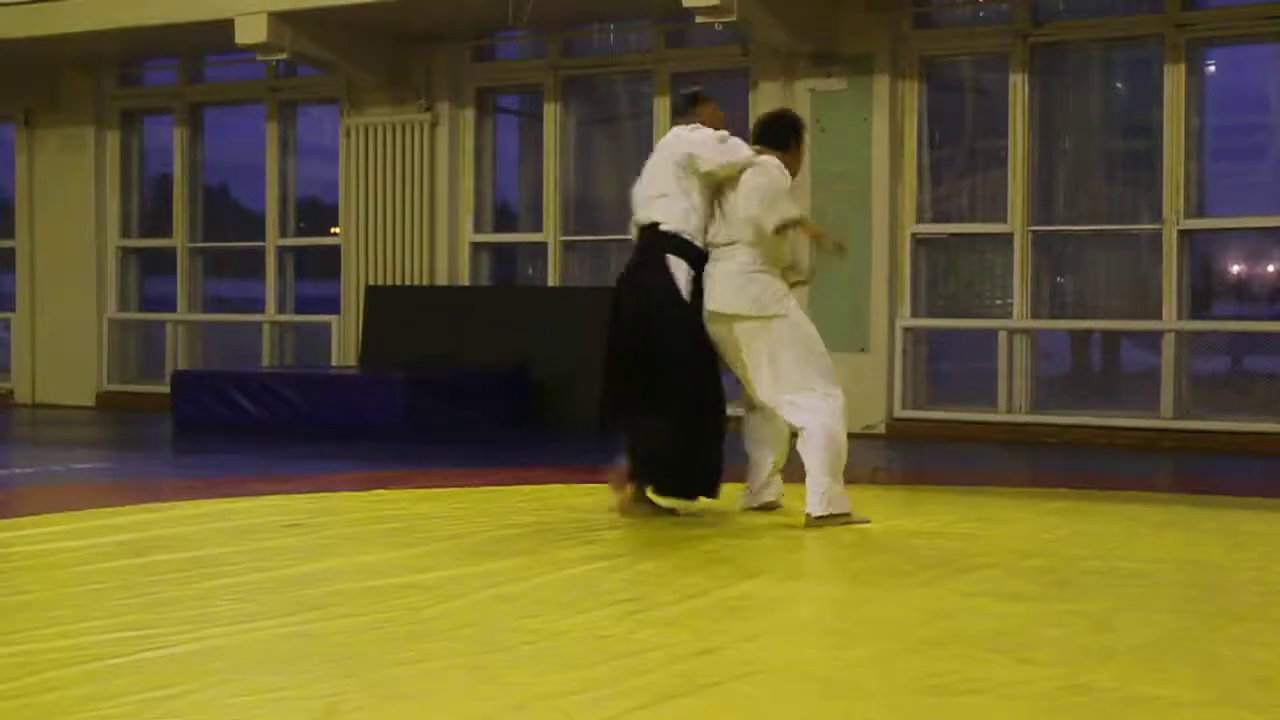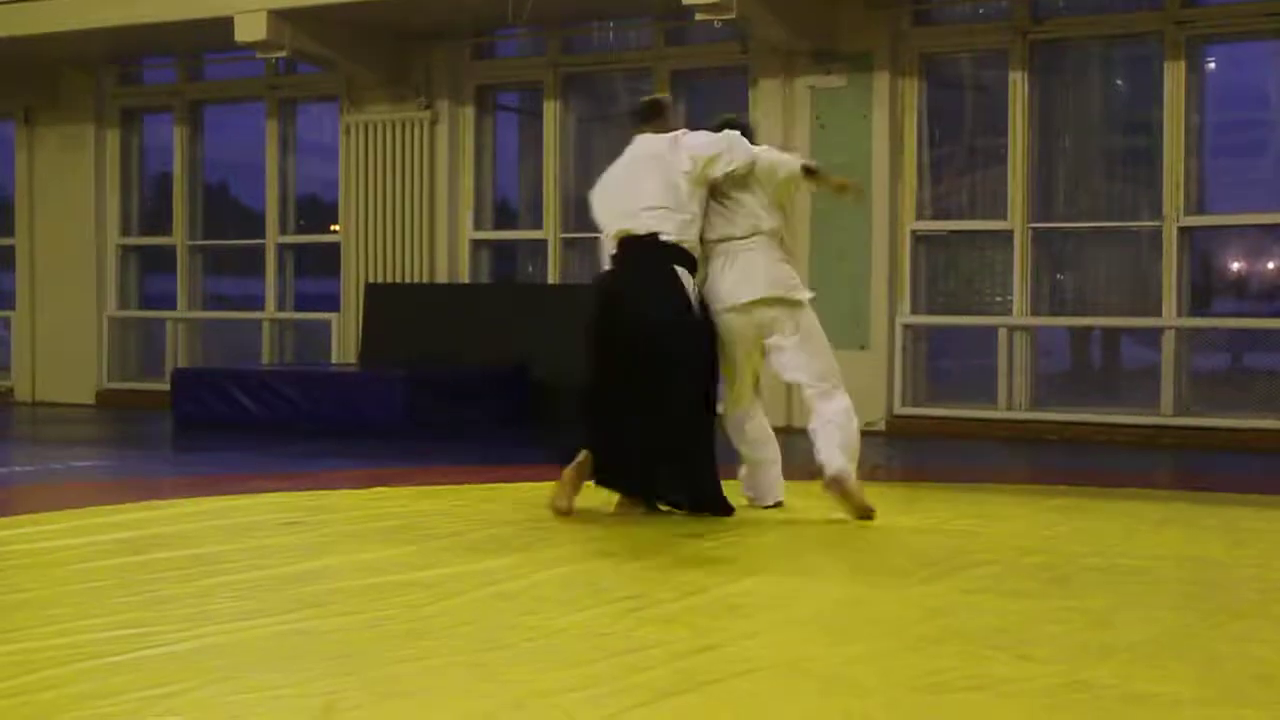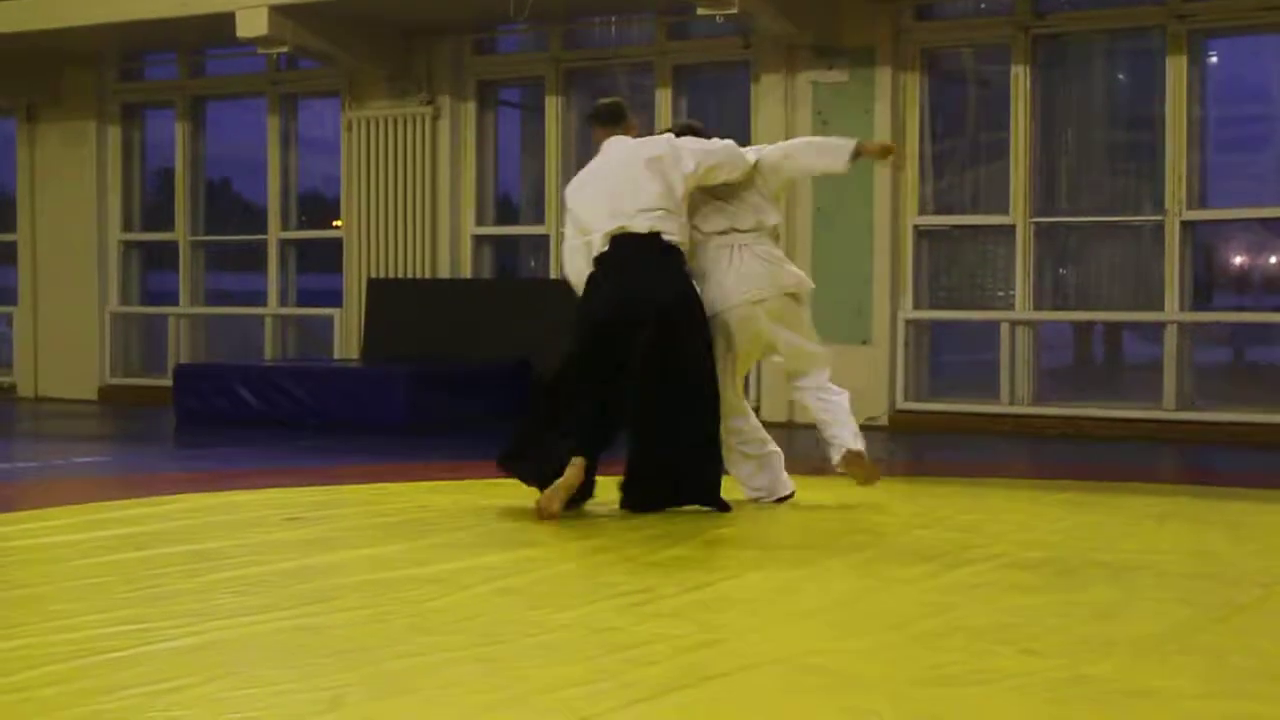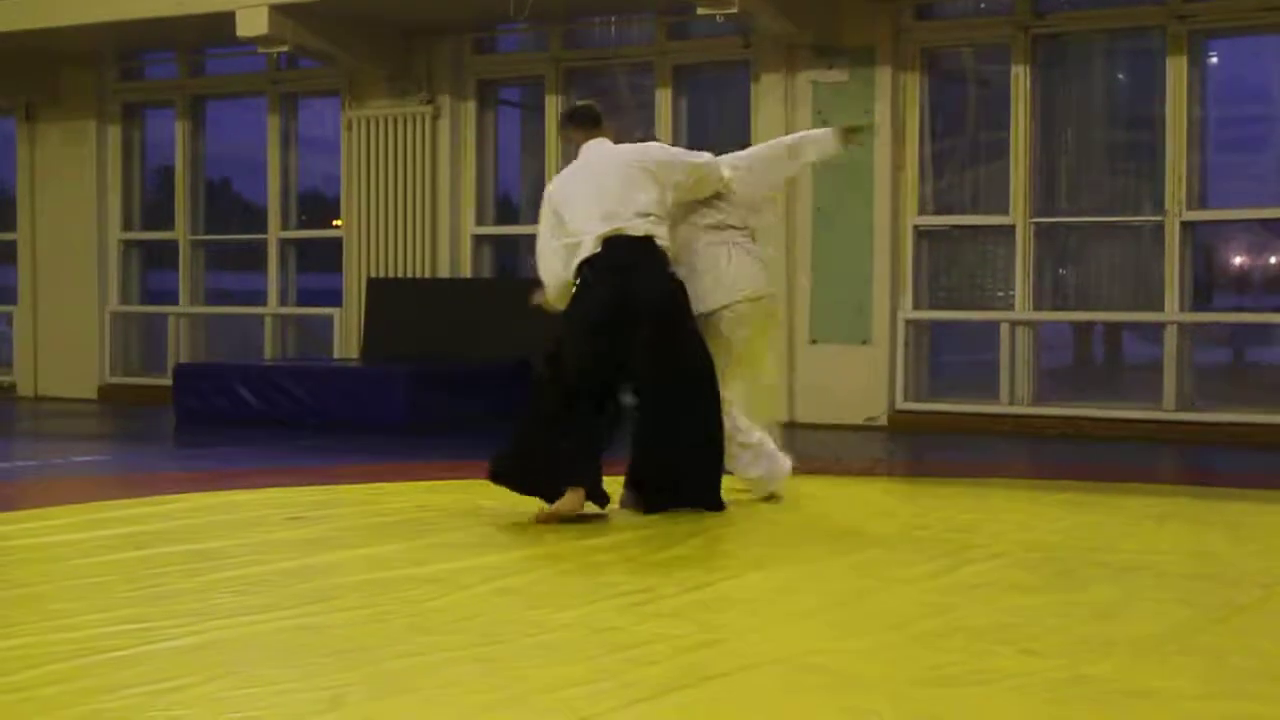
dt=0.1s
person 1, frame 1
right shoulder: (693, 138)
right elbow: (736, 159)
right wrist: (748, 155)
left hip: (653, 278)
right hip: (670, 277)
right knee: (690, 387)
left ankle: (633, 473)
right ankle: (640, 485)
person 1, frame 2
left shoulder: (608, 181)
right shoulder: (678, 147)
right elbow: (739, 156)
left hip: (620, 286)
right hip: (666, 284)
left knee: (622, 390)
right knee: (680, 393)
left ankle: (585, 465)
right ankle: (634, 491)
person 1, frame 3
left shoulder: (578, 184)
right shoulder: (664, 151)
left elbow: (575, 263)
right elbow: (736, 160)
right wrist: (692, 179)
left hip: (607, 286)
right hip: (660, 282)
left knee: (591, 385)
right knee: (680, 390)
left ankle: (572, 473)
right ankle: (645, 492)
person 1, frame 4
left shoulder: (560, 187)
right shoulder: (648, 157)
left elbow: (550, 264)
right elbow: (711, 174)
left wrist: (563, 301)
left hip: (597, 289)
right hip: (654, 283)
left knee: (574, 390)
right knee: (672, 390)
left ankle: (572, 489)
right ankle: (653, 489)
person 2, frame 1
left shoulder: (756, 176)
right shoulder: (767, 171)
right wrist: (802, 224)
left hip: (725, 303)
right hip: (755, 298)
left knee: (768, 401)
right knee: (820, 398)
left ankle: (761, 492)
right ankle: (826, 504)
person 2, frame 2
right shoulder: (754, 164)
right elbow: (778, 162)
right wrist: (818, 175)
left hip: (724, 299)
right hip: (770, 287)
left knee: (739, 400)
right knee: (826, 389)
left ankle: (765, 489)
right ankle: (839, 472)
person 2, frame 3
right shoulder: (748, 163)
right elbow: (801, 152)
right wrist: (860, 149)
left hip: (723, 298)
right hip: (772, 281)
left knee: (725, 402)
right knee: (811, 375)
left ankle: (769, 484)
right ankle: (849, 447)
person 2, frame 4
right shoulder: (723, 170)
right elbow: (788, 150)
right wrist: (835, 135)
left hip: (708, 297)
right hip: (751, 287)
right knee: (737, 386)
left ankle: (768, 471)
